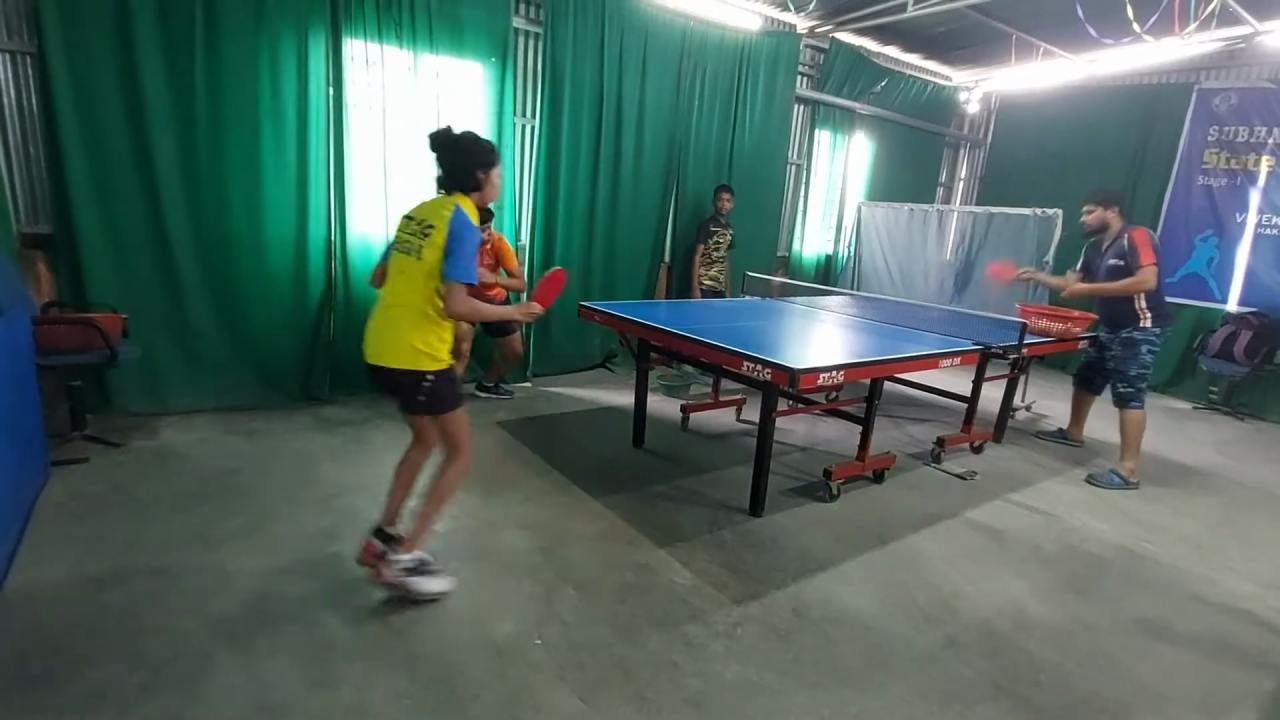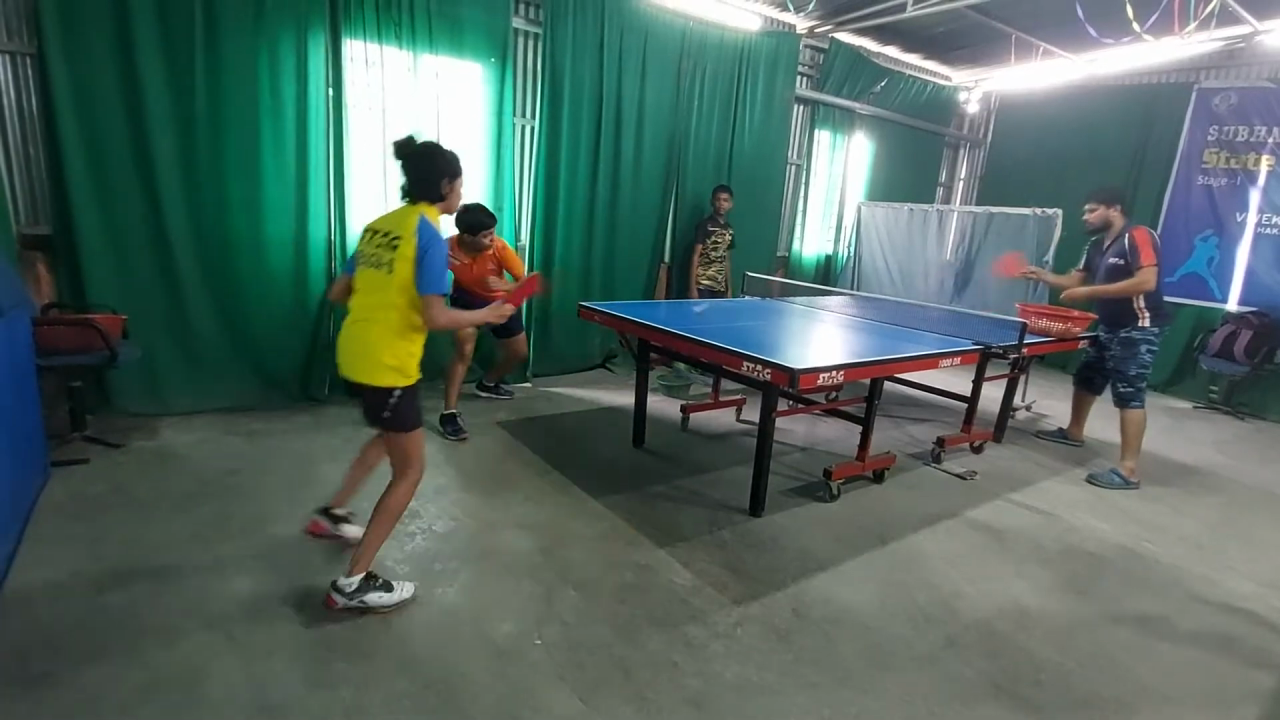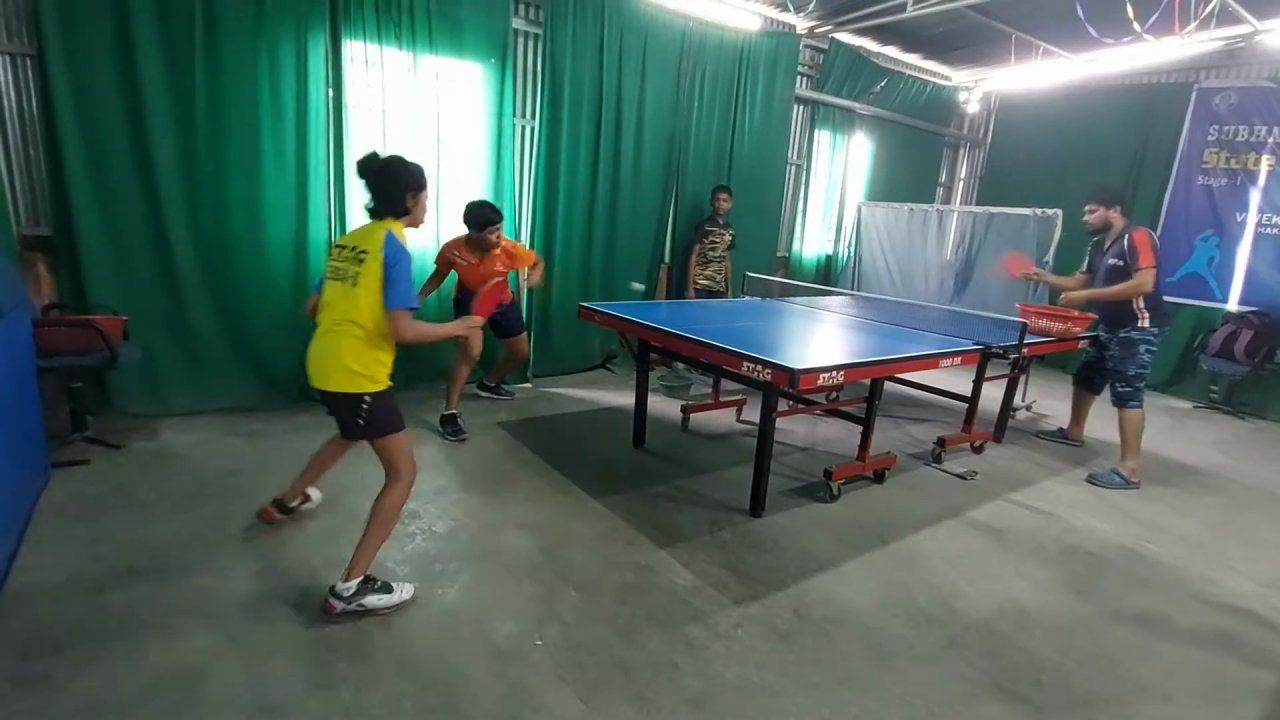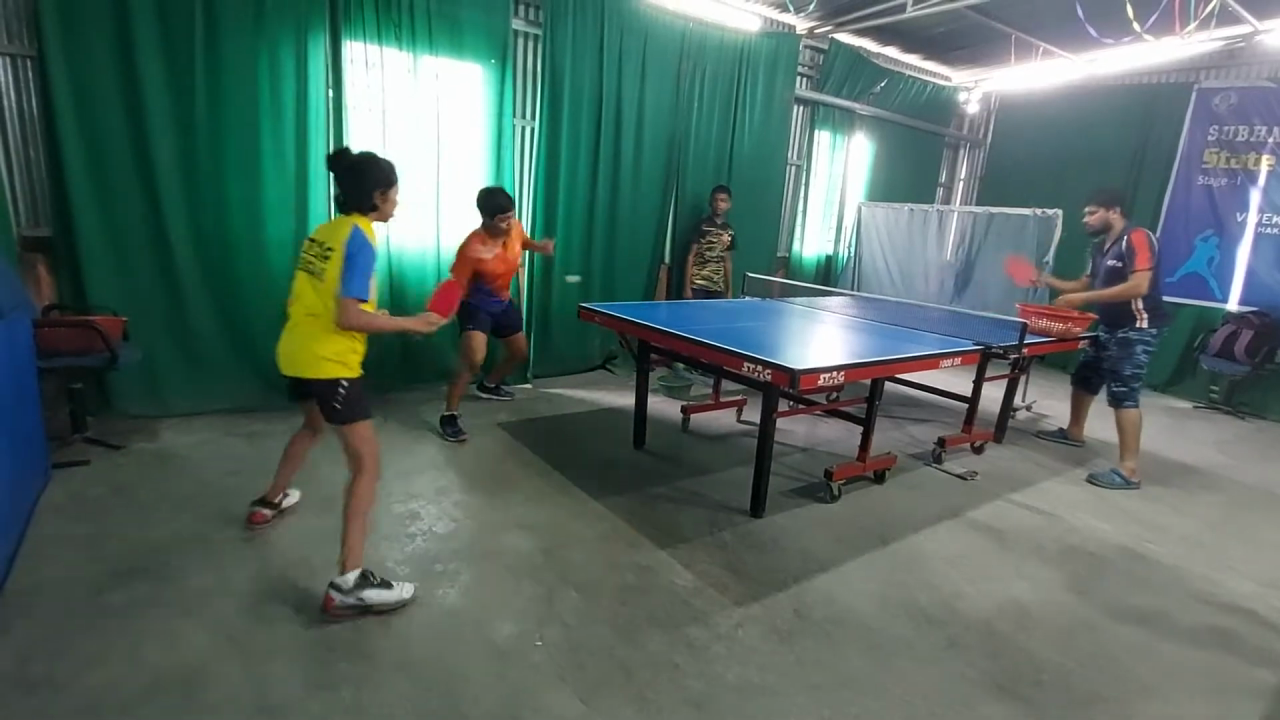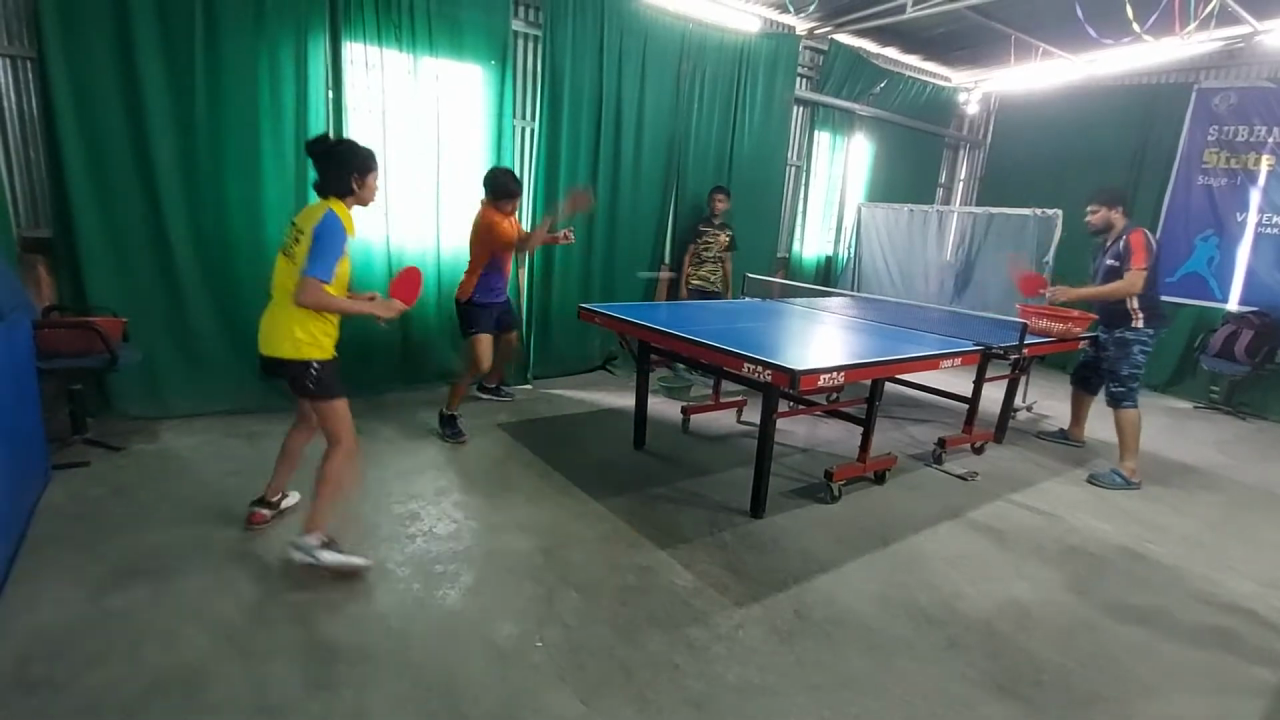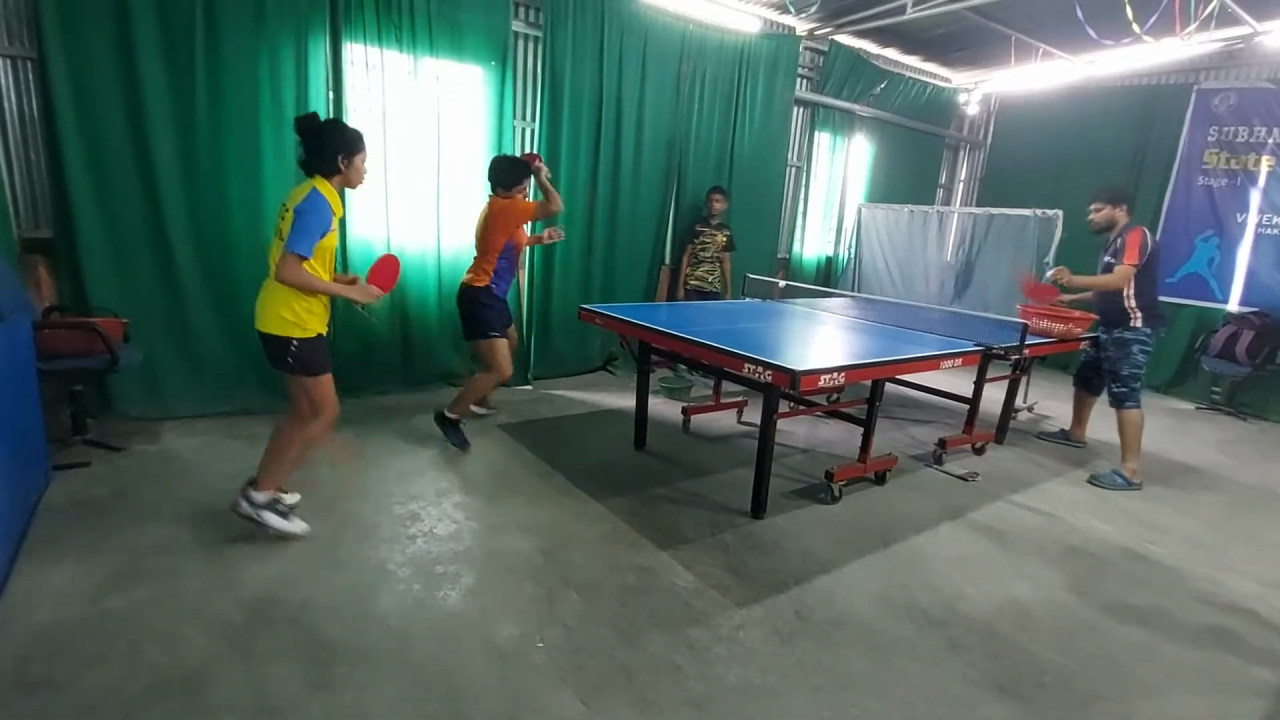
dt=0.1s
person 1, frame 1
left shoulder: (417, 215)
right shoulder: (461, 224)
left elbow: (379, 278)
right elbow: (457, 305)
right wrist: (514, 312)
left hip: (383, 347)
right hip: (417, 355)
left knee: (425, 436)
right knee: (459, 451)
left ankle: (385, 534)
right ankle: (405, 559)
person 1, frame 2
left shoulder: (379, 226)
right shoulder: (430, 235)
left elbow: (338, 293)
right elbow: (434, 317)
right wrist: (485, 314)
left hip: (354, 357)
right hip: (387, 367)
left knee: (388, 437)
right knee: (409, 470)
left ankle: (333, 513)
right ankle: (353, 582)
person 1, frame 3
left shoulder: (351, 241)
right shoulder: (395, 250)
left elbow: (314, 309)
right elbow: (400, 329)
right wrist: (454, 329)
left hip: (325, 365)
right hip: (359, 376)
left knee: (346, 436)
right knee: (402, 473)
left ankle: (287, 501)
right ankle: (351, 587)
person 1, frame 4
left shoulder: (323, 233)
right shoulder: (359, 243)
left elbow: (296, 301)
right elbow: (348, 316)
right wrist: (412, 323)
left hip: (296, 356)
right hip: (329, 365)
left knee: (314, 425)
right knee: (366, 465)
left ankle: (269, 502)
right ankle: (348, 581)
person 1, frame 5
left shoulder: (312, 215)
right shoulder: (333, 225)
right elbow: (307, 295)
left wrist: (349, 299)
right wrist: (370, 309)
left hip: (280, 342)
right hip: (302, 347)
left knee: (309, 420)
right knee: (343, 442)
left ankle: (269, 500)
right ankle: (314, 539)
person 1, frame 6
left shoulder: (307, 194)
right shoulder: (318, 203)
right elbow: (287, 272)
left wrist: (334, 279)
right wrist: (349, 292)
left hip: (282, 320)
right hip: (294, 324)
left knee: (302, 407)
right knee: (324, 414)
left ankle: (265, 487)
right ankle: (261, 495)
person 2, frame 1
left shoulder: (1138, 237)
right shoulder: (1094, 247)
left elbow: (1147, 281)
right elbow: (1070, 282)
left wrist: (1090, 288)
right wrist: (1038, 277)
left hip: (1139, 330)
right hip: (1110, 329)
left knee: (1128, 395)
right knee: (1085, 379)
left ankle: (1127, 471)
right ankle: (1074, 431)
person 2, frame 2
left shoulder: (1139, 236)
right shoulder: (1097, 246)
left elbow: (1146, 282)
right elbow: (1073, 281)
left wrist: (1090, 291)
right wrist: (1041, 274)
left hip: (1138, 330)
right hip: (1109, 328)
left knee: (1128, 395)
right knee: (1085, 378)
left ankle: (1128, 470)
right ankle: (1074, 431)
person 2, frame 3
left shoulder: (1138, 237)
right shoulder: (1098, 245)
left elbow: (1143, 284)
right elbow: (1078, 281)
left wrist: (1087, 296)
right wrist: (1043, 276)
left hip: (1138, 329)
right hip: (1110, 328)
left knee: (1127, 394)
right knee: (1085, 378)
left ankle: (1128, 471)
right ankle: (1074, 431)
person 2, frame 4
left shoulder: (1138, 239)
right shoulder: (1100, 246)
left elbow: (1139, 286)
right elbow: (1085, 284)
left wrist: (1084, 299)
right wrist: (1049, 281)
left hip: (1136, 329)
right hip: (1108, 328)
left knee: (1123, 395)
right knee: (1084, 378)
left ankle: (1128, 470)
right ankle: (1074, 431)
person 2, frame 5
left shoulder: (1138, 239)
right shoulder: (1106, 244)
left elbow: (1132, 286)
left wrist: (1077, 293)
right wrist: (1067, 294)
left hip: (1134, 329)
right hip: (1109, 328)
left knee: (1122, 394)
right knee: (1083, 378)
left ankle: (1129, 470)
right ankle: (1075, 432)
person 2, frame 6
left shoulder: (1136, 236)
right shoulder: (1112, 241)
left elbow: (1119, 281)
left wrist: (1073, 280)
right wrist: (1073, 297)
left hip: (1134, 329)
right hip: (1109, 327)
left knee: (1124, 394)
right knee: (1086, 379)
left ankle: (1130, 471)
right ankle: (1076, 432)
person 3, frame 1
left shoulder: (497, 243)
left elbow: (520, 283)
left wrist: (492, 278)
left hip: (495, 301)
left knee: (514, 353)
right knee: (461, 347)
left ankle: (488, 383)
person 3, frame 2
left shoulder: (499, 247)
right shoulder: (447, 249)
left wrist: (505, 286)
right hip: (466, 302)
left knee: (519, 352)
right knee: (464, 348)
left ankle: (488, 383)
right ankle: (449, 414)
person 3, frame 3
left shoulder: (508, 247)
right shoulder: (452, 250)
left elbow: (537, 261)
right elbow: (437, 278)
left wrist: (535, 277)
right wrist: (418, 296)
left hip: (503, 304)
right hip: (470, 304)
left knee: (520, 354)
right knee: (470, 352)
left ankle: (489, 384)
right ankle: (449, 414)
person 3, frame 4
left shoulder: (514, 233)
right shoulder: (472, 247)
left elbow: (527, 243)
left wrist: (542, 246)
left hip: (503, 302)
right hip: (475, 306)
left knee: (519, 352)
right knee: (474, 359)
left ankle: (489, 385)
right ankle: (450, 415)
person 3, frame 5
left shoulder: (505, 215)
right shoulder: (488, 220)
left elbow: (519, 242)
right elbow: (521, 244)
left wrist: (554, 237)
right wrist: (553, 216)
left hip: (496, 296)
right hip: (474, 300)
left knee: (510, 348)
right knee: (481, 364)
left ankle: (489, 385)
right ankle: (448, 414)
person 3, frame 6
left shoulder: (497, 209)
right shoulder: (505, 209)
right elbow: (555, 208)
left wrist: (540, 238)
right wrist: (543, 179)
left hip: (492, 293)
right hip: (481, 296)
left knee: (508, 346)
right knee: (502, 370)
left ankle: (476, 397)
right ankle: (451, 416)
